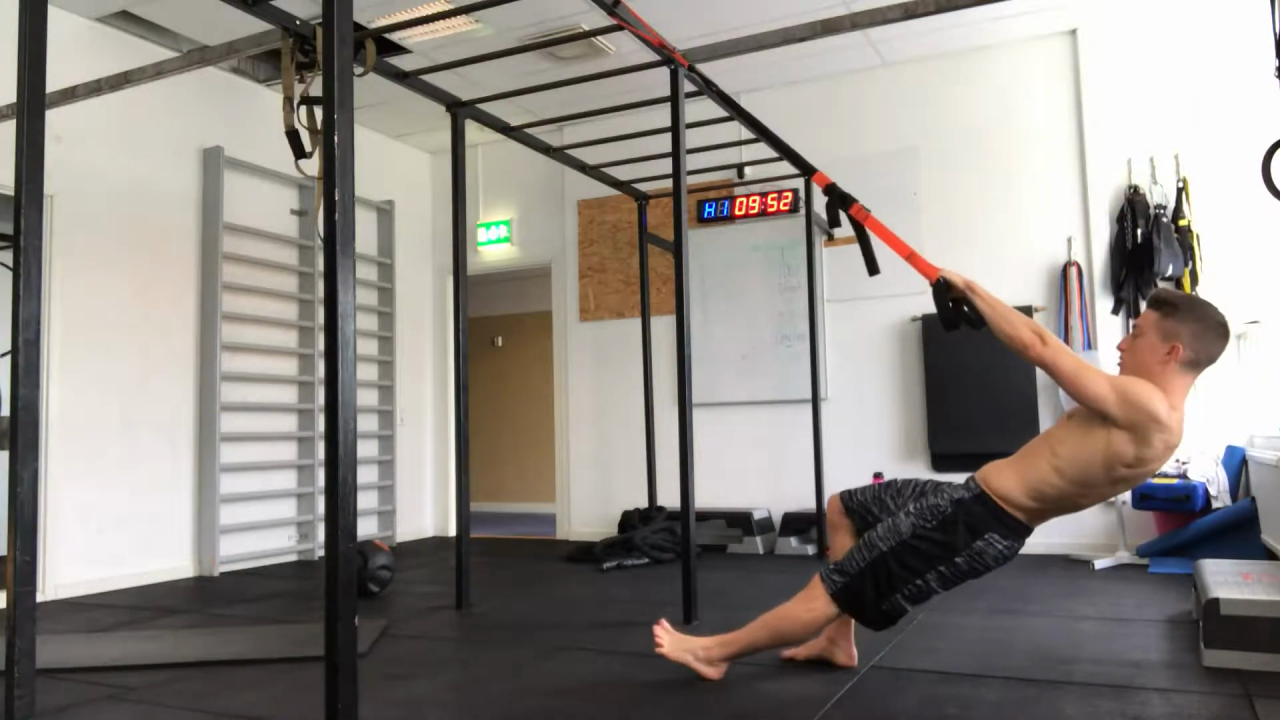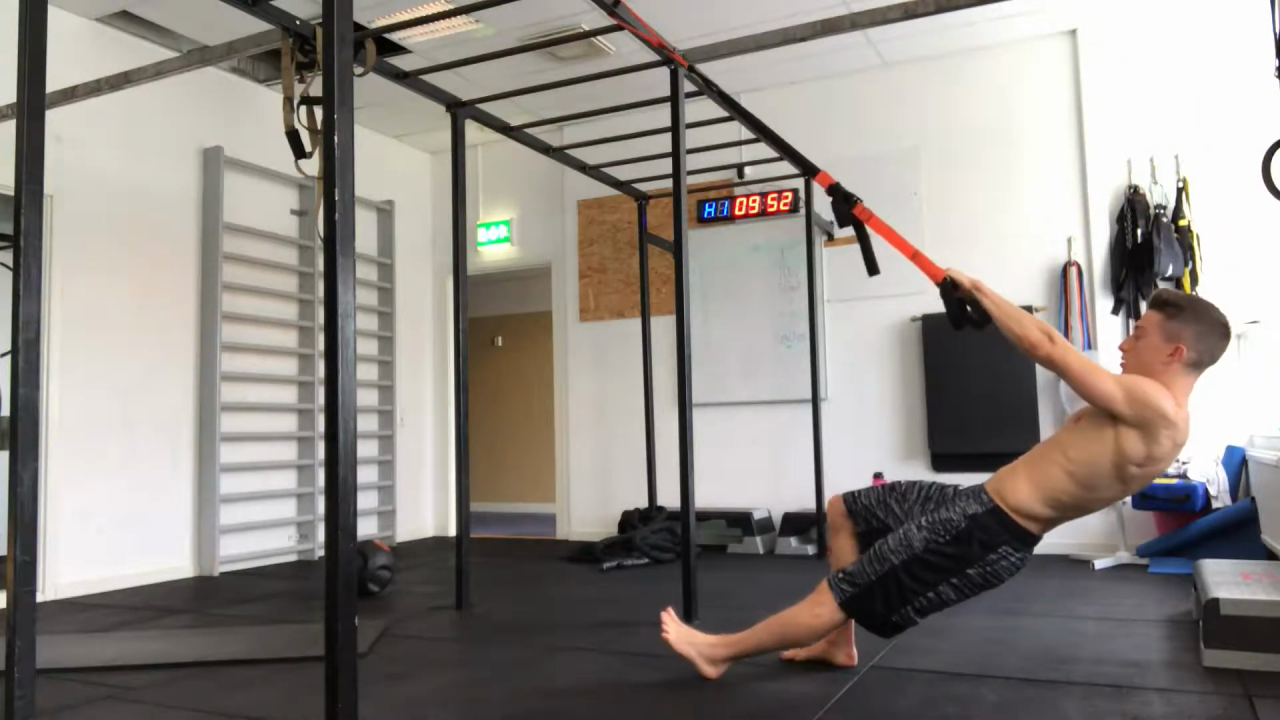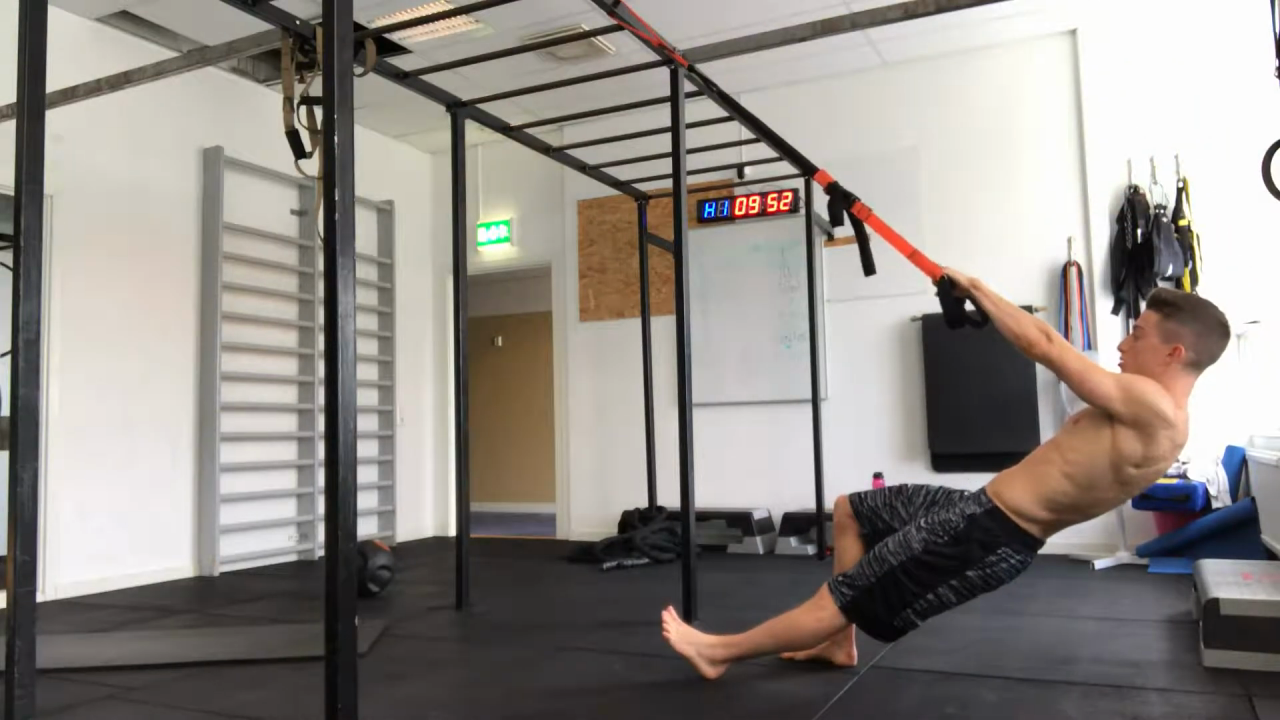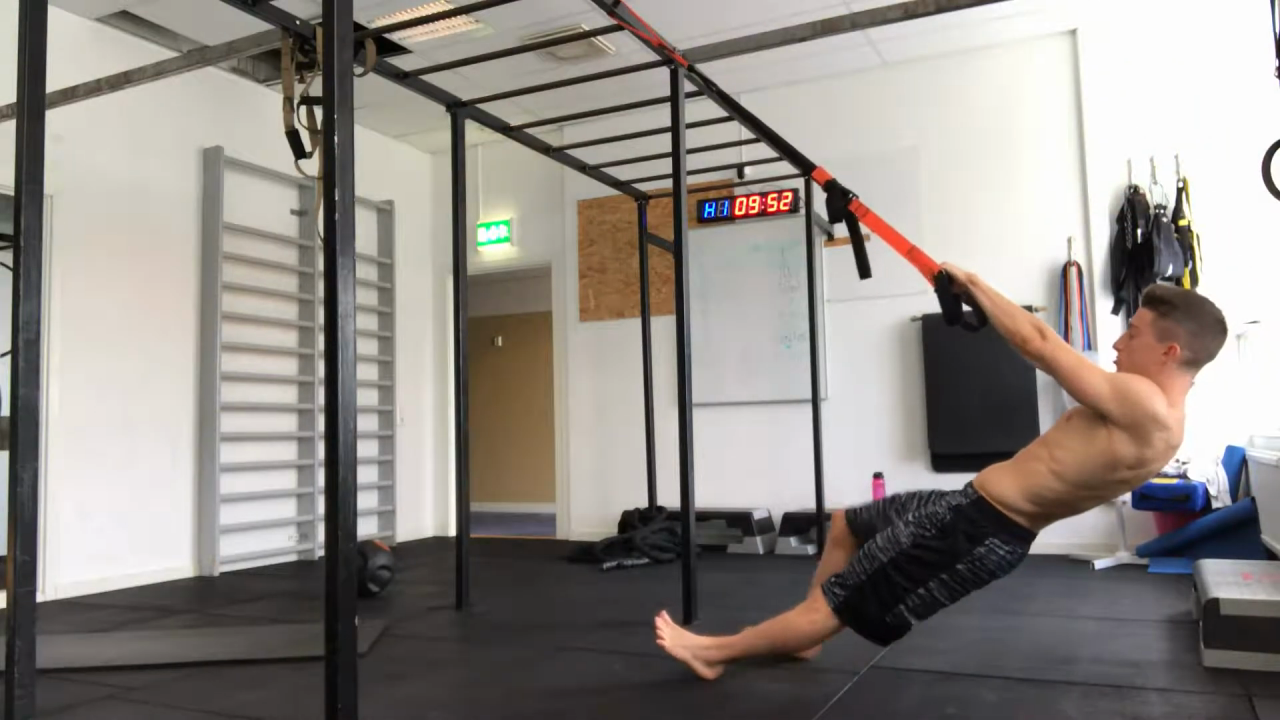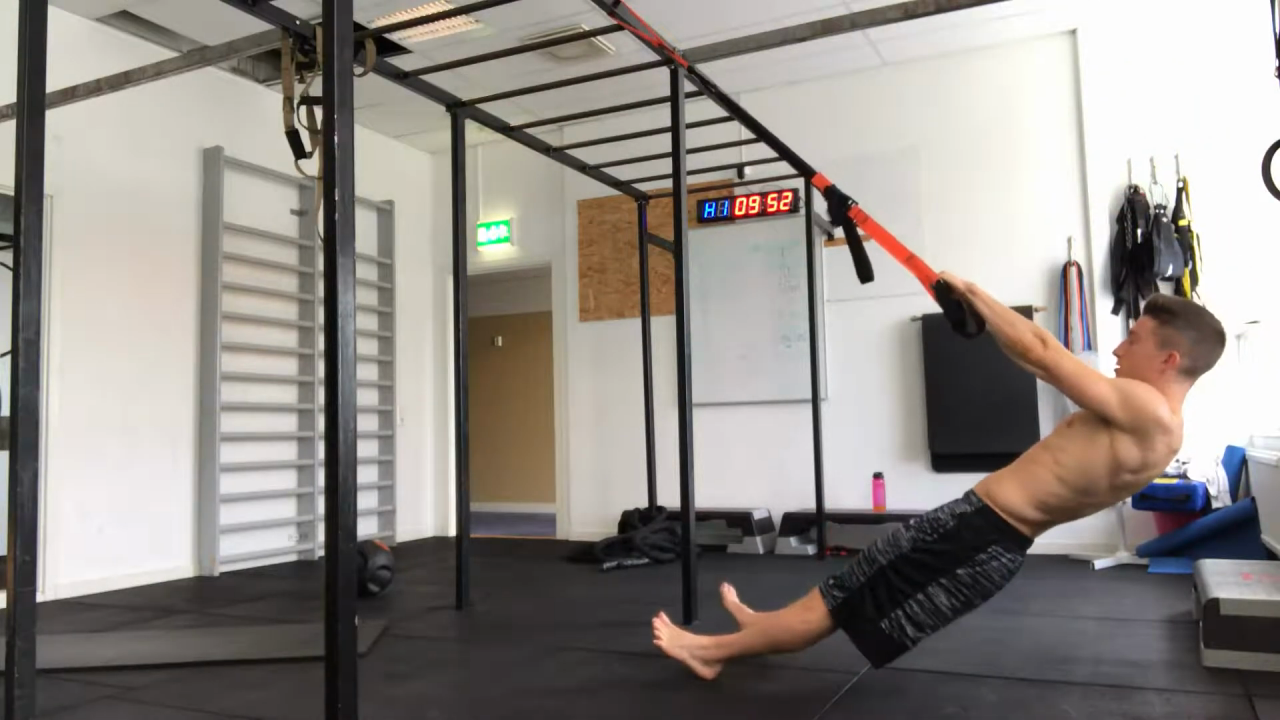
dt=0.4s
person 1, frame 1
left shoulder: (1146, 408)
right shoulder: (1147, 413)
left elbow: (1038, 346)
right elbow: (1047, 352)
left wrist: (968, 286)
left hip: (976, 521)
right hip: (977, 503)
left knee: (826, 592)
right knee: (841, 509)
left ankle: (714, 652)
right ankle: (838, 641)
person 1, frame 2
left shoulder: (1154, 407)
right shoulder: (1146, 414)
left elbow: (1047, 347)
left wrist: (976, 288)
left hip: (985, 533)
right hip: (980, 506)
left knee: (834, 596)
right knee: (842, 511)
left ankle: (719, 651)
right ankle: (839, 643)
person 1, frame 3
left shoulder: (1151, 406)
right shoulder: (1151, 415)
left elbow: (1045, 346)
right elbow: (1054, 353)
left wrist: (974, 287)
right wrist: (978, 299)
left hip: (988, 535)
right hip: (985, 511)
left knee: (836, 600)
right knee: (849, 511)
left ankle: (719, 651)
right ankle: (839, 643)
person 1, frame 4
left shoulder: (1144, 405)
right shoulder: (1150, 413)
left elbow: (1038, 343)
right elbow: (1048, 356)
left wrist: (970, 281)
right wrist: (978, 301)
left hip: (978, 526)
right hip: (986, 519)
left knee: (833, 601)
right knee: (844, 524)
left ankle: (715, 652)
right ankle: (799, 635)
person 1, frame 5
left shoulder: (1148, 412)
right shoulder: (1143, 419)
left elbow: (1041, 352)
right elbow: (1046, 364)
left wrist: (969, 291)
right wrist: (977, 310)
left hip: (981, 531)
right hip: (988, 528)
left knee: (837, 601)
right knee: (851, 582)
left ankle: (713, 651)
right ankle: (759, 621)
